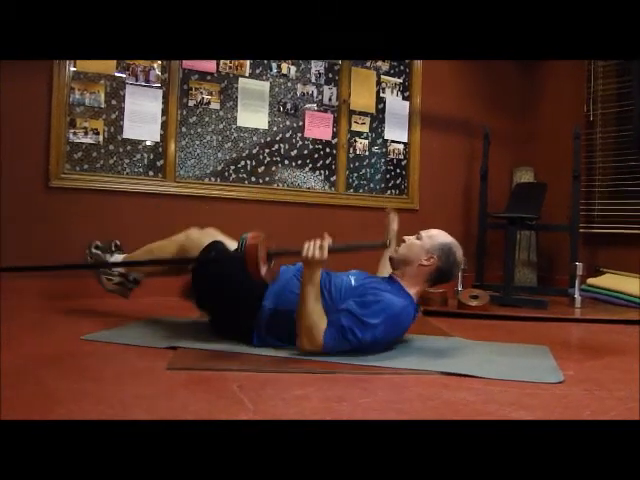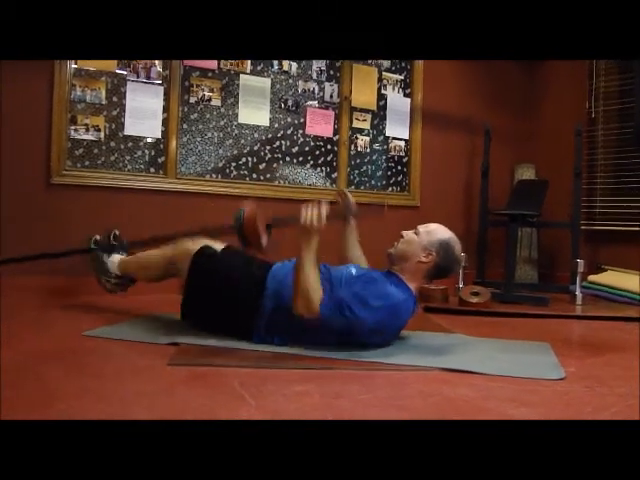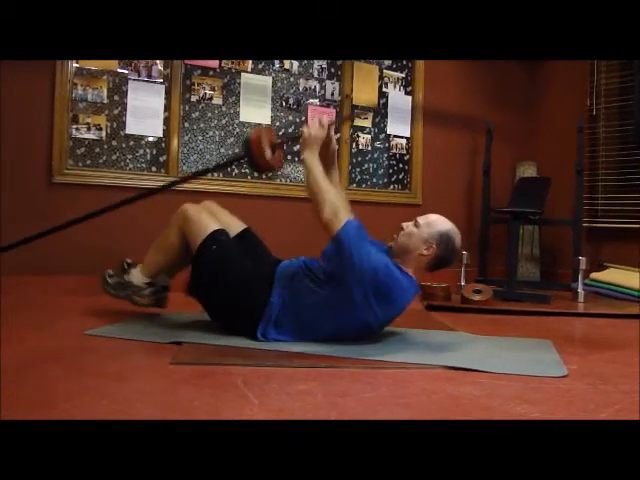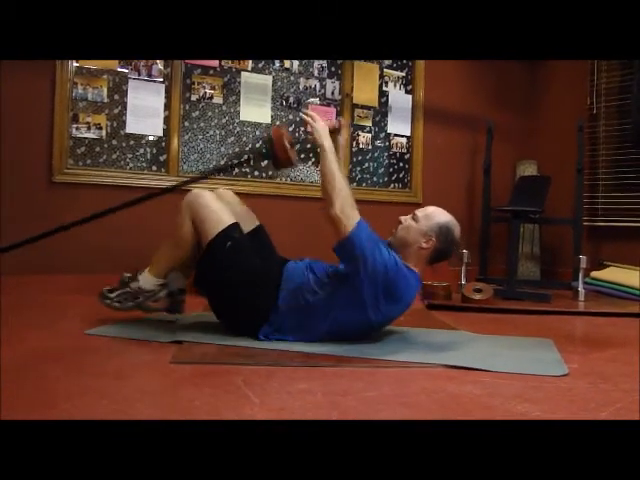
dt=0.2s
person 1, frame 1
left shoulder: (387, 311)
right shoulder: (398, 299)
left elbow: (309, 341)
left wrist: (311, 274)
right wrist: (389, 247)
left hip: (257, 311)
right hip: (272, 288)
left knee: (194, 239)
right knee: (209, 243)
left ankle: (119, 267)
right ankle: (128, 271)
person 1, frame 2
left shoulder: (385, 303)
right shoulder: (396, 291)
left elbow: (305, 306)
left wrist: (308, 242)
right wrist: (350, 224)
left hip: (257, 309)
right hip: (269, 280)
left knee: (183, 250)
right knee: (200, 245)
left ankle: (116, 267)
right ankle: (125, 265)
person 1, frame 3
left shoulder: (383, 280)
right shoulder: (391, 267)
left elbow: (331, 217)
right elbow: (345, 223)
left wrist: (310, 156)
right wrist: (331, 165)
left hip: (261, 309)
right hip: (274, 279)
left knee: (189, 214)
right knee: (208, 208)
left ankle: (138, 281)
right ankle: (153, 283)
person 1, frame 4
left shoulder: (391, 277)
right shoulder: (393, 266)
left elbow: (339, 215)
right elbow: (347, 214)
left wrist: (325, 145)
right wrist: (338, 154)
left hip: (262, 310)
right hip: (278, 283)
left knee: (197, 202)
right knee: (221, 197)
left ankle: (148, 285)
right ankle: (159, 283)
